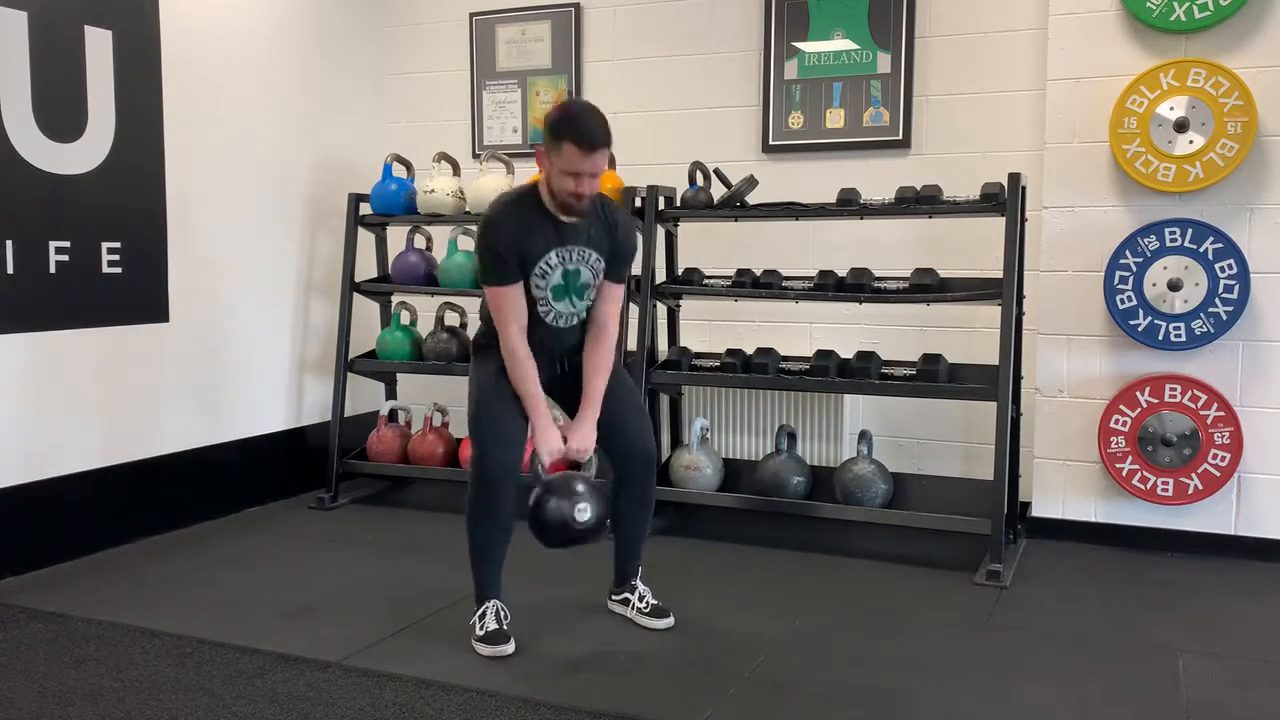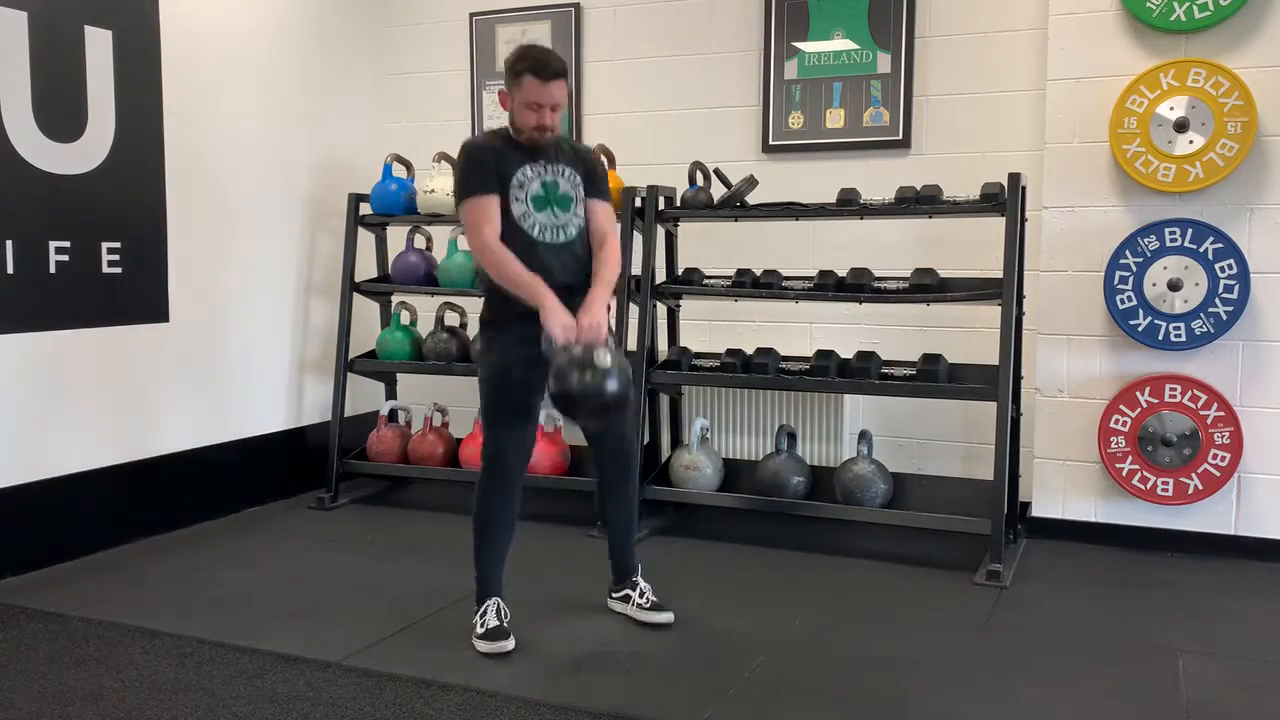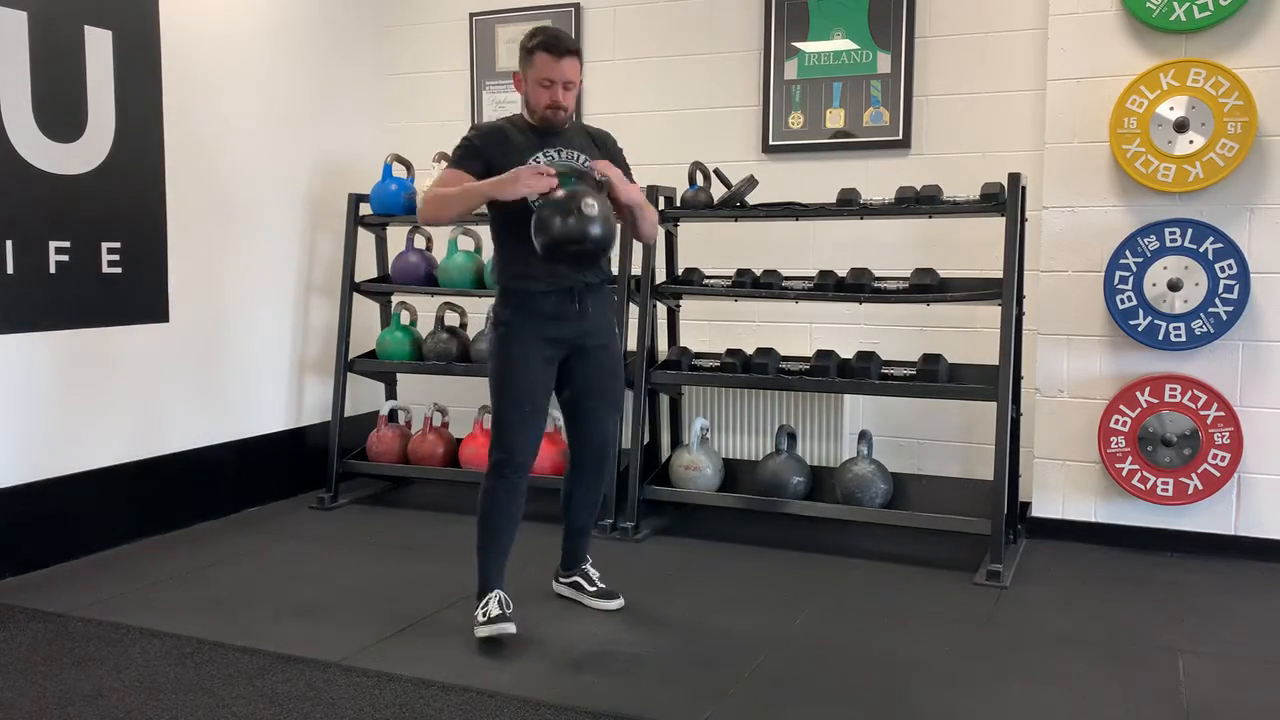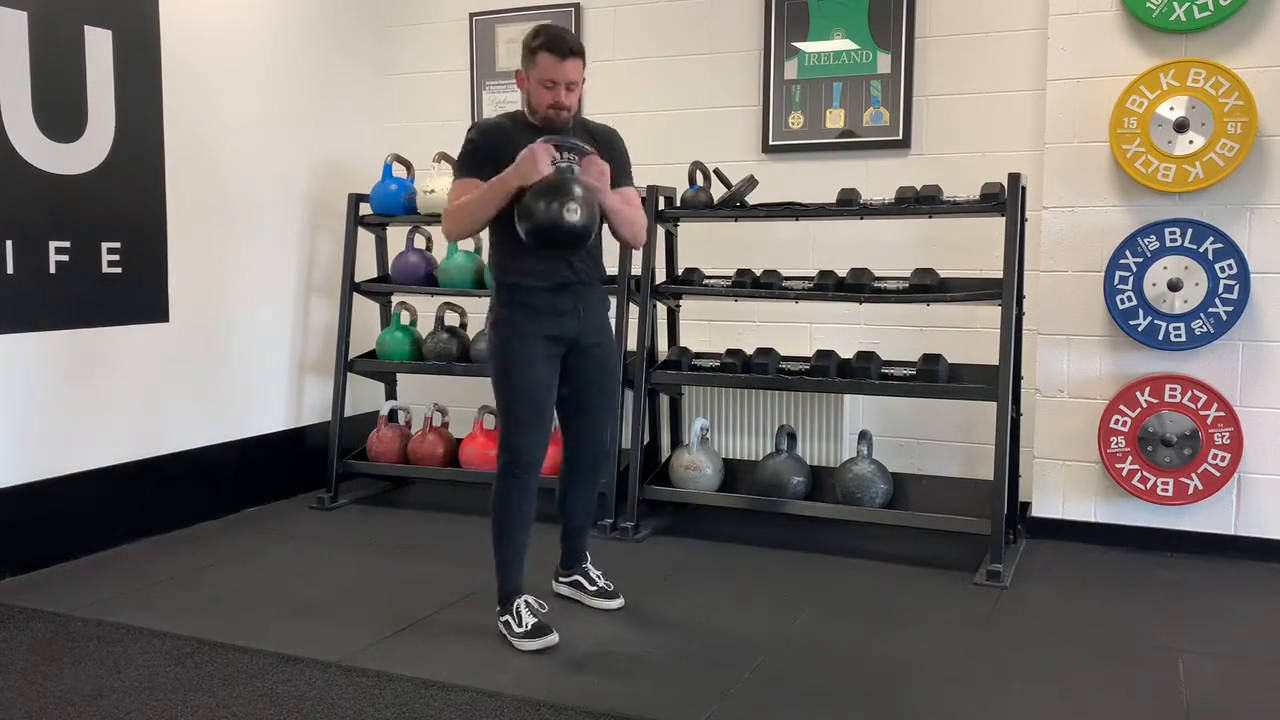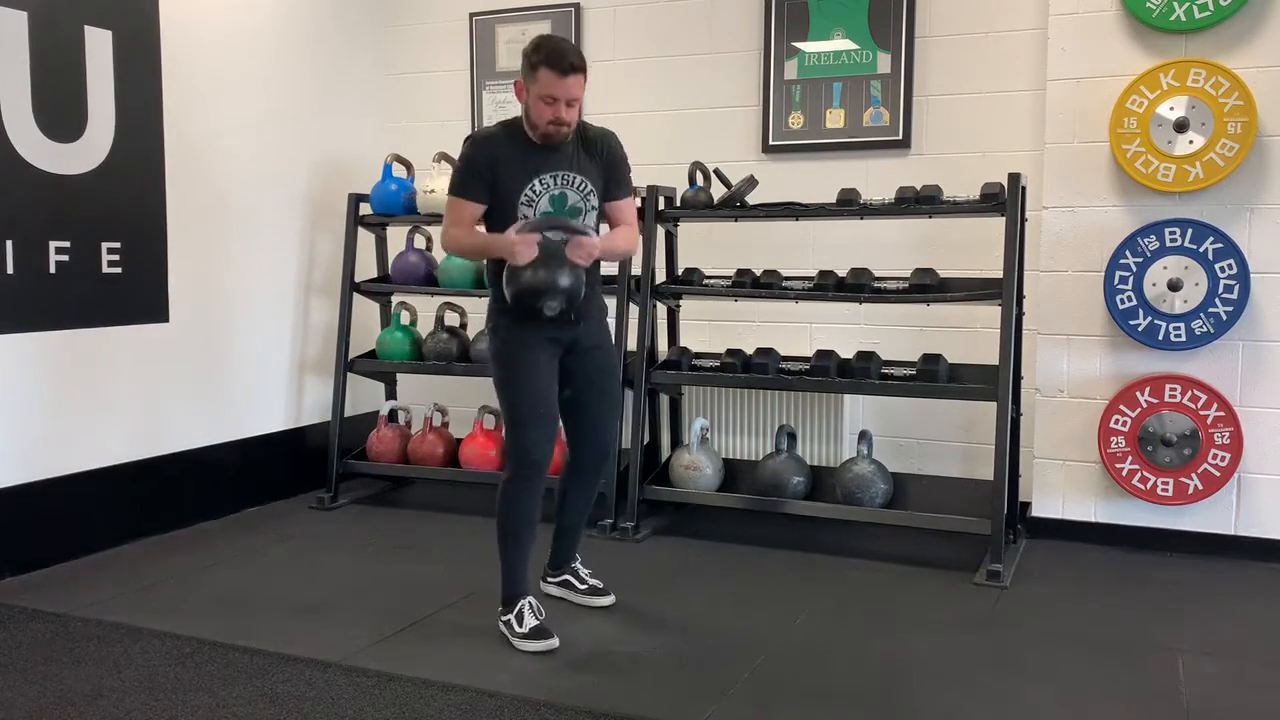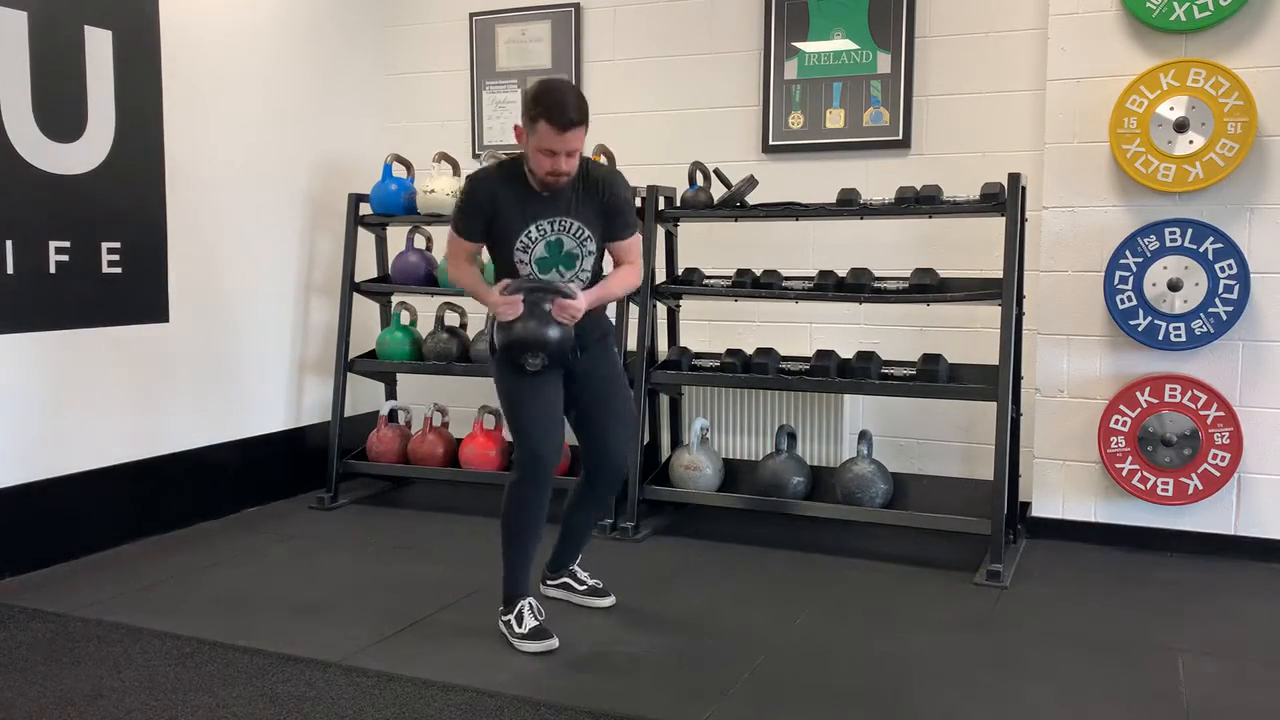
dt=0.2s
person 1, frame 1
left shoulder: (614, 220)
right shoulder: (506, 223)
left elbow: (606, 324)
right elbow: (512, 333)
left wrist: (587, 422)
right wrist: (540, 425)
left hip: (581, 354)
right hip: (511, 356)
left knee: (638, 452)
right knee: (494, 466)
left ankle: (626, 587)
right ankle: (488, 604)
person 1, frame 2
left shoulder: (580, 157)
right shoulder: (484, 156)
left elbow: (607, 242)
right elbow: (487, 246)
left wrist: (598, 301)
right wrist: (547, 304)
left hip: (585, 323)
right hip: (514, 329)
left knee: (619, 445)
right knee: (505, 461)
left ankle: (625, 580)
right ankle: (489, 600)
person 1, frame 3
left shoulder: (600, 145)
right shoulder: (494, 139)
left elbow: (648, 231)
right elbow: (432, 208)
left wrist: (624, 189)
right wrist: (506, 187)
left hip: (596, 317)
right hip: (526, 320)
left knee: (597, 451)
right knee: (514, 454)
left ankle: (574, 568)
right ankle: (490, 593)
person 1, frame 4
left shoulder: (604, 141)
right shoulder: (492, 137)
left elbow: (637, 234)
right elbow: (454, 224)
left wrist: (606, 191)
right wrist: (515, 176)
left hip: (589, 313)
right hip: (523, 317)
left knee: (593, 448)
right knee: (523, 455)
left ankle: (573, 567)
right ankle: (511, 600)
person 1, frame 5
left shoulder: (603, 148)
right shoulder: (488, 149)
left elbow: (630, 232)
right elbow: (452, 234)
left wrist: (599, 246)
right wrist: (498, 245)
left hip: (585, 316)
right hip: (521, 319)
left knee: (598, 445)
right knee: (532, 453)
left ankle: (562, 566)
right ankle: (514, 600)
person 1, frame 6
left shoulder: (607, 187)
right shoulder: (489, 188)
left elbow: (632, 265)
right elbow: (457, 259)
left wrist: (590, 298)
right wrist: (489, 297)
left hip: (590, 341)
left knee: (614, 461)
right knee: (540, 457)
left ankle: (560, 569)
right ankle: (515, 601)
